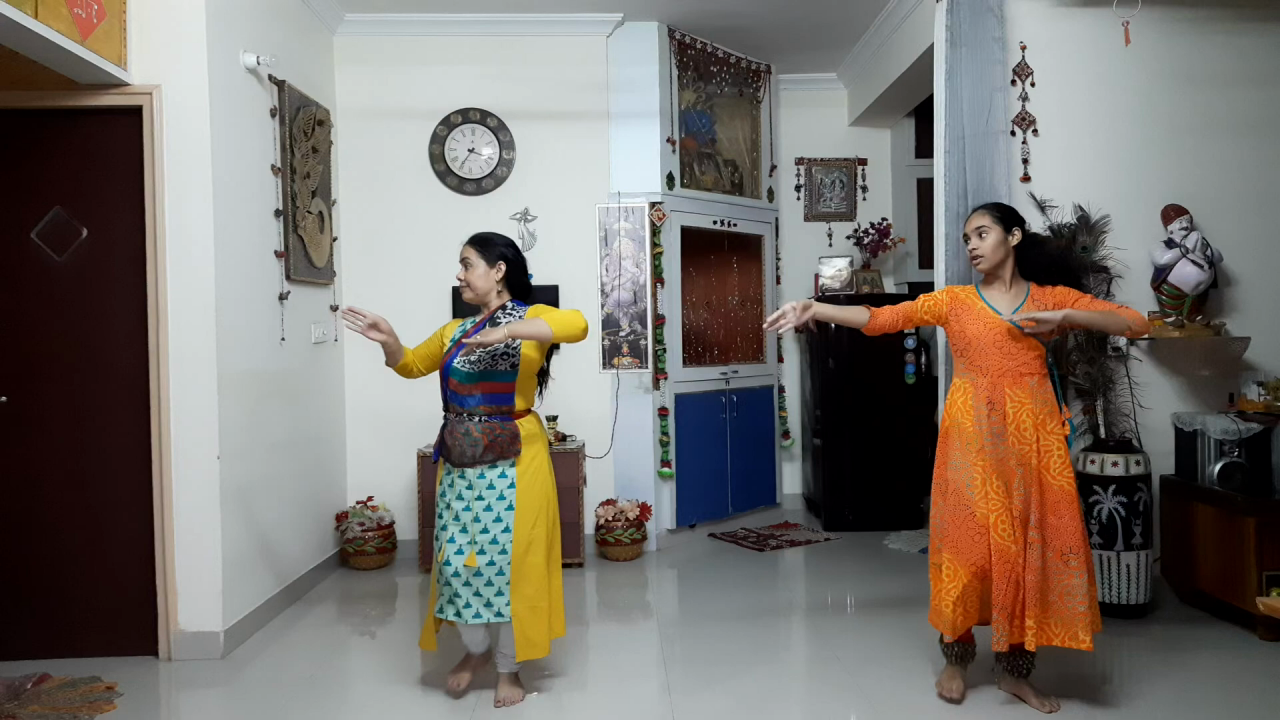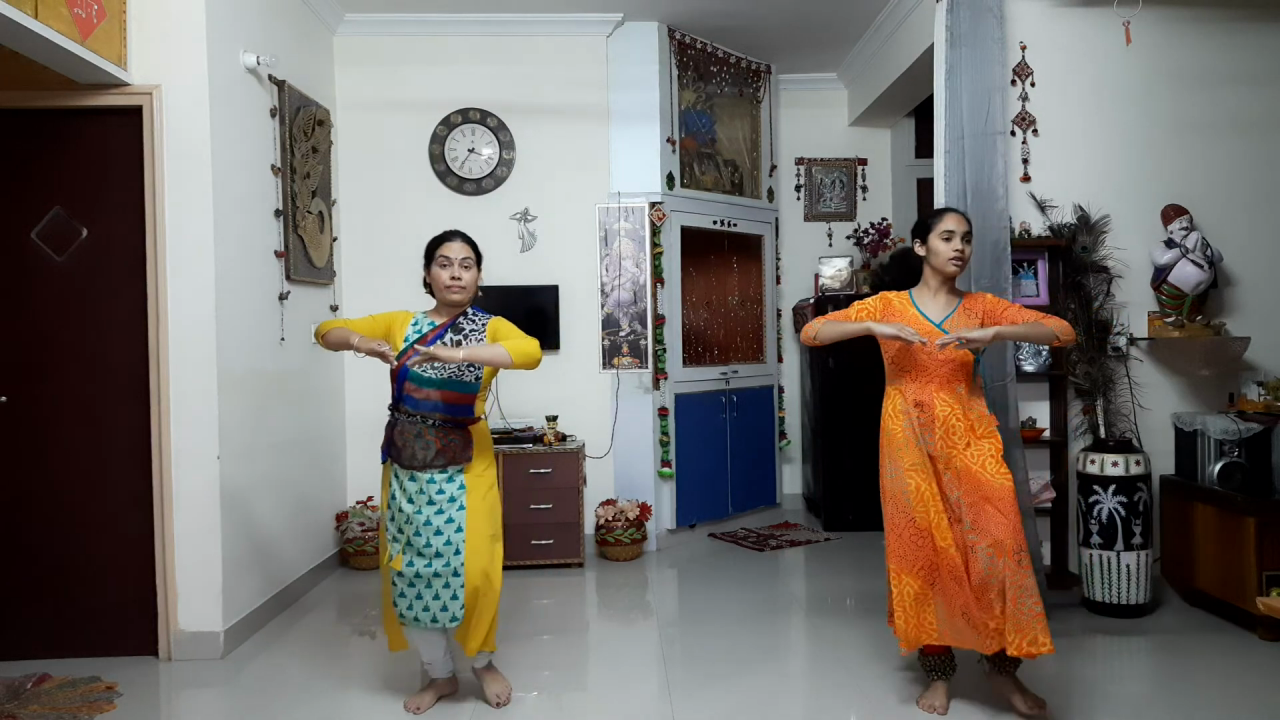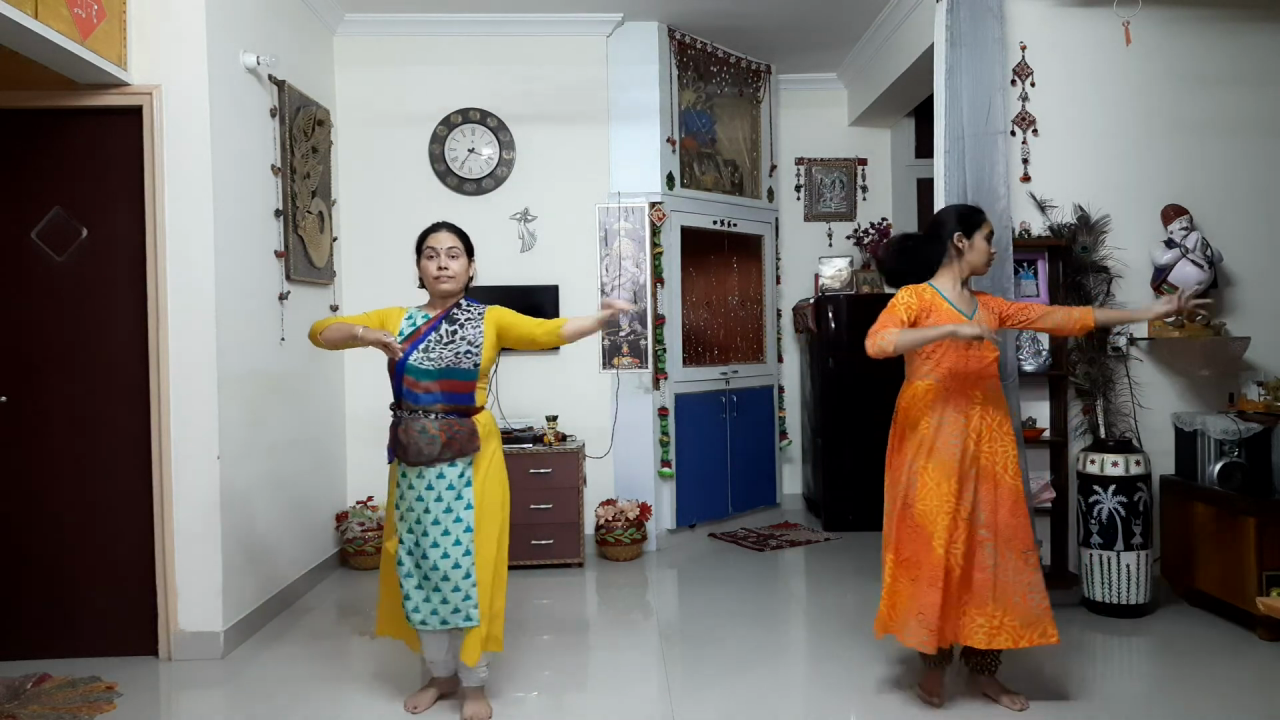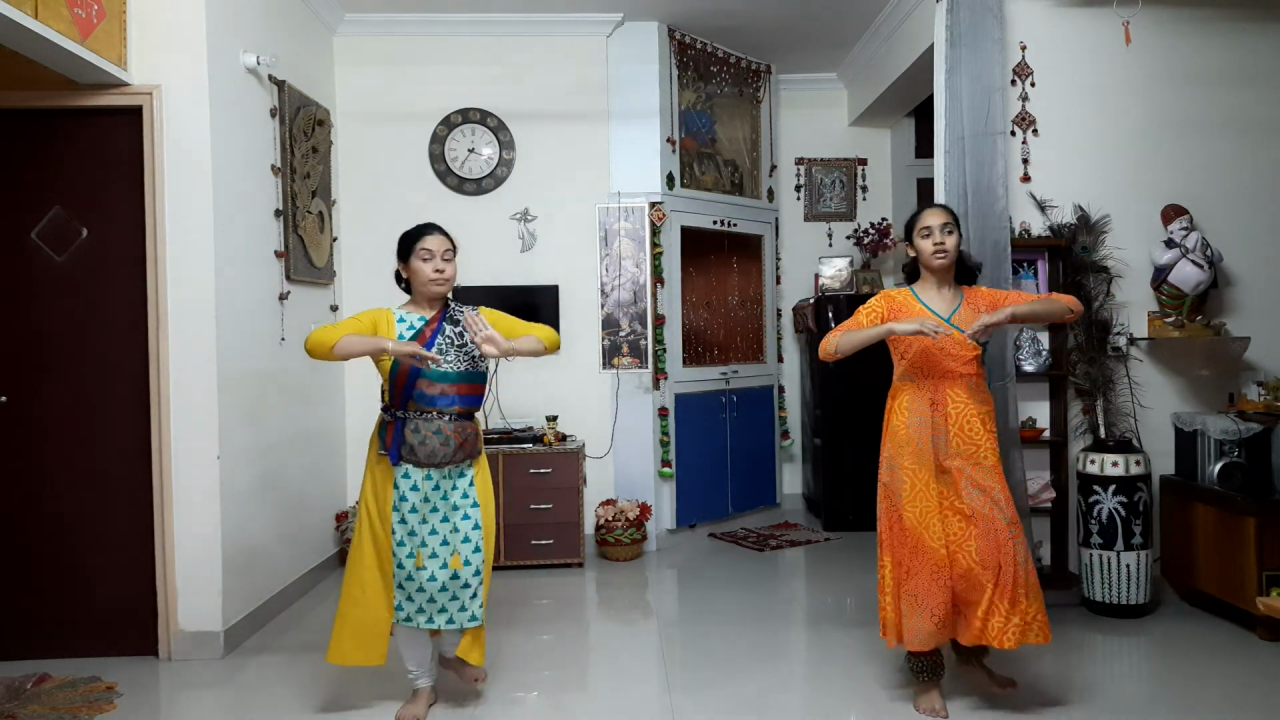
dt=1s
person 1, frame 1
left shoulder: (1053, 297)
right shoulder: (953, 301)
left elbow: (1135, 323)
right elbow: (880, 319)
left wrist: (1064, 317)
right wrist: (815, 309)
left hip: (1033, 437)
right hip: (972, 437)
left knee: (1037, 545)
right knee: (969, 548)
left ankle: (1016, 670)
right ankle: (956, 657)
person 1, frame 2
left shoulder: (981, 306)
right shoulder: (885, 305)
left elbow: (1062, 332)
right elbow: (811, 332)
left wrist: (991, 333)
right wrist: (873, 328)
left hip: (970, 441)
right hip: (908, 444)
left knee: (996, 548)
right knee: (922, 553)
left ankle: (1004, 668)
right ankle: (938, 673)
person 1, frame 3
left shoulder: (990, 304)
right shoulder: (916, 298)
left elbow: (1064, 319)
right elbow: (876, 344)
left wrist: (1144, 311)
right wrist: (960, 331)
left hip: (988, 437)
right hip: (934, 435)
left knee: (993, 545)
right knee: (934, 544)
left ankle: (984, 669)
right ankle: (932, 656)
person 1, frame 4
left shoulder: (985, 300)
right shoulder: (891, 302)
left elbow: (1070, 307)
right elbow: (829, 348)
left wrist: (1008, 313)
right wrist: (894, 328)
left hip: (972, 438)
right hip: (914, 439)
left knee: (991, 546)
right knee: (919, 551)
left ankle: (972, 645)
right ankle: (926, 676)
person 2, frame 1
left shoulder: (530, 318)
right shoulder: (455, 331)
left elbow: (576, 325)
right elbow: (410, 365)
left wrist: (507, 330)
right wrist: (387, 340)
left hip: (513, 462)
right hip: (459, 464)
left knee: (510, 562)
right knee: (457, 561)
left ankle: (508, 671)
right ankle: (477, 649)
person 2, frame 2
left shoulder: (491, 327)
right shoulder: (400, 323)
left elbow: (531, 353)
right elbow: (326, 331)
left wrist: (464, 353)
right wrist: (361, 342)
left hip: (463, 468)
right hip: (407, 469)
left knee: (472, 568)
right knee: (412, 570)
left ankle: (486, 666)
right ankle: (439, 675)
person 2, frame 3
left shoulder: (489, 319)
right shoulder: (396, 319)
left elbow: (550, 332)
right elbow: (321, 332)
left wrist: (601, 318)
right wrist: (363, 334)
left hip: (468, 463)
right hip: (412, 463)
left knee: (467, 566)
right knee: (417, 565)
right ankle: (443, 672)
person 2, frame 4
left shoulder: (479, 320)
right shoulder: (382, 321)
left elbow: (549, 338)
right elbow: (317, 342)
left wrist: (505, 347)
right wrist: (389, 346)
left hip: (461, 466)
right hip: (401, 466)
left knee: (466, 567)
right knee: (406, 571)
left ankle: (455, 651)
